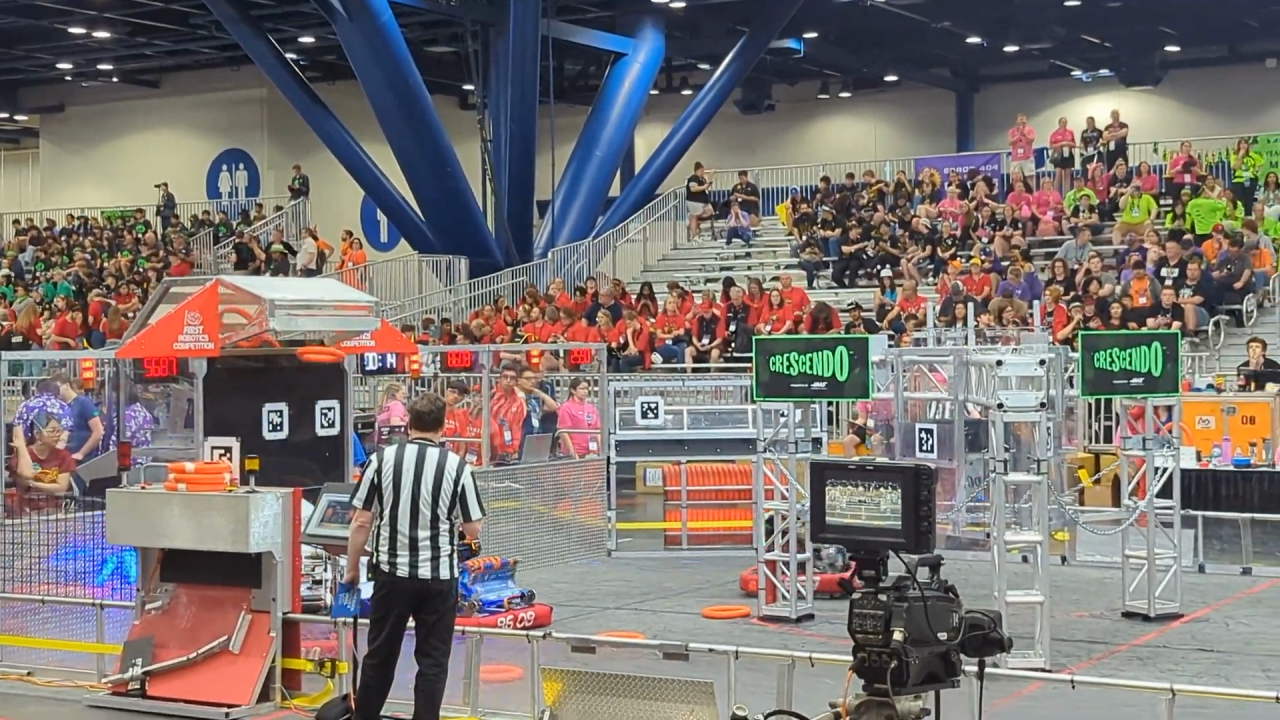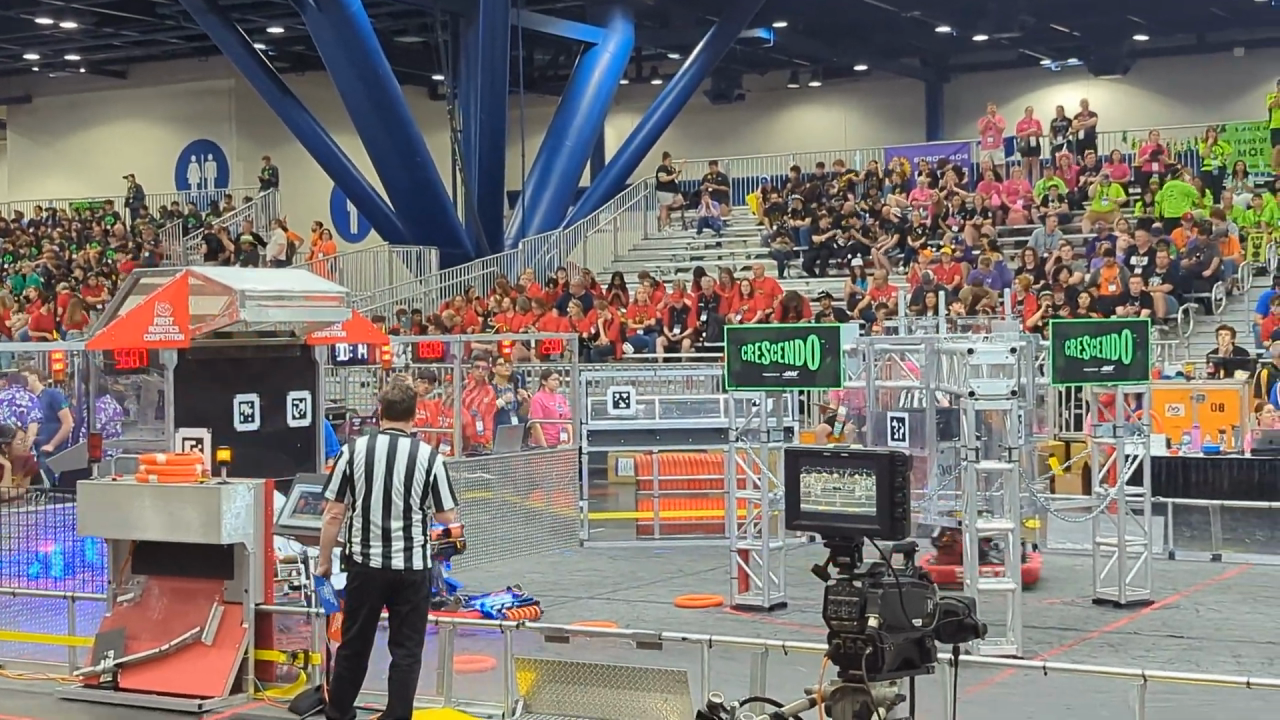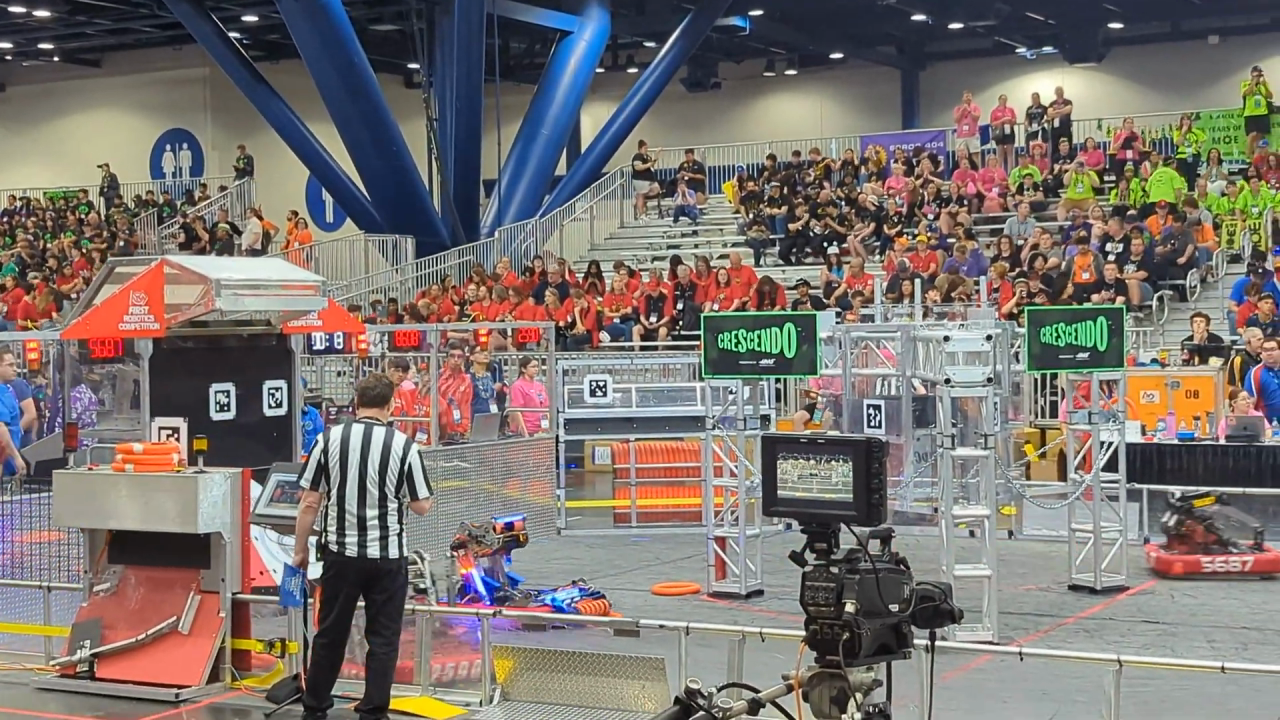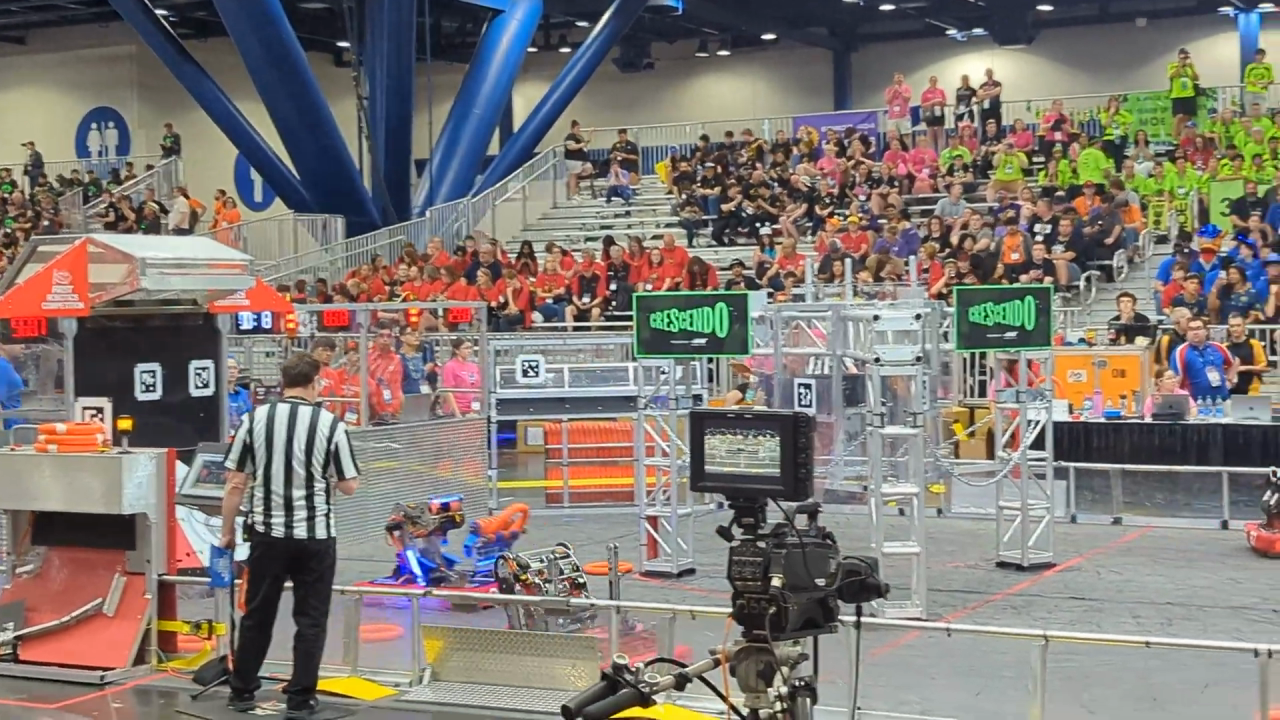
dt=0.5s
person 1, frame 1
left shoulder: (381, 459)
right shoulder: (457, 466)
left elbow: (361, 523)
right elbow: (473, 529)
left wrist: (352, 568)
left hip: (392, 573)
right hip: (438, 576)
left knee: (379, 654)
right knee: (433, 660)
person 1, frame 2
left shoulder: (353, 450)
right shoulder: (429, 456)
left elbow: (334, 514)
right elbow: (446, 517)
left wrist: (324, 560)
left hip: (365, 564)
right hip: (411, 567)
left knee: (353, 645)
right knee: (406, 650)
person 1, frame 3
left shoulder: (328, 439)
right shoulder: (404, 445)
left elbow: (309, 503)
right elbow: (422, 507)
left wrist: (300, 550)
left hip: (340, 553)
right hip: (387, 556)
left knee: (329, 633)
right knee: (383, 638)
person 1, frame 4
left shoulder: (255, 419)
right shoulder: (330, 424)
left elbow: (235, 484)
right elbow: (349, 486)
left wrist: (227, 529)
right wrist: (325, 472)
left hip: (267, 534)
right hip: (315, 537)
left knee: (257, 615)
right knee: (311, 620)
